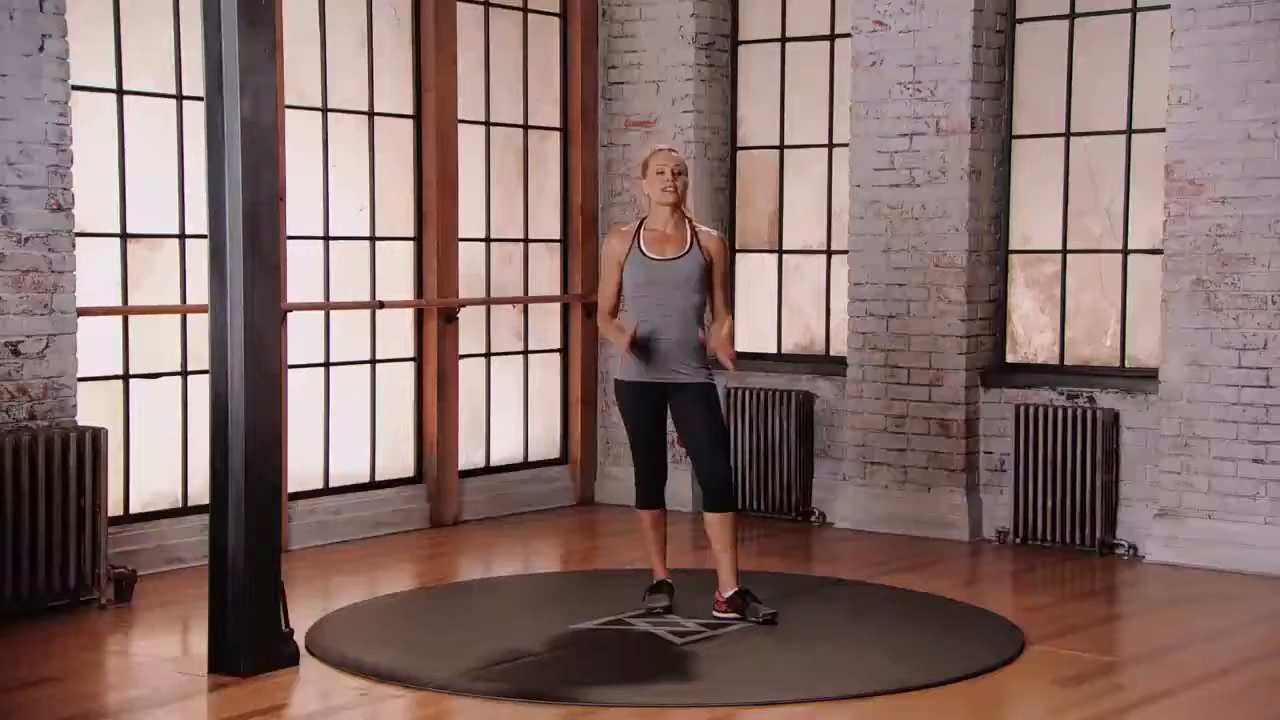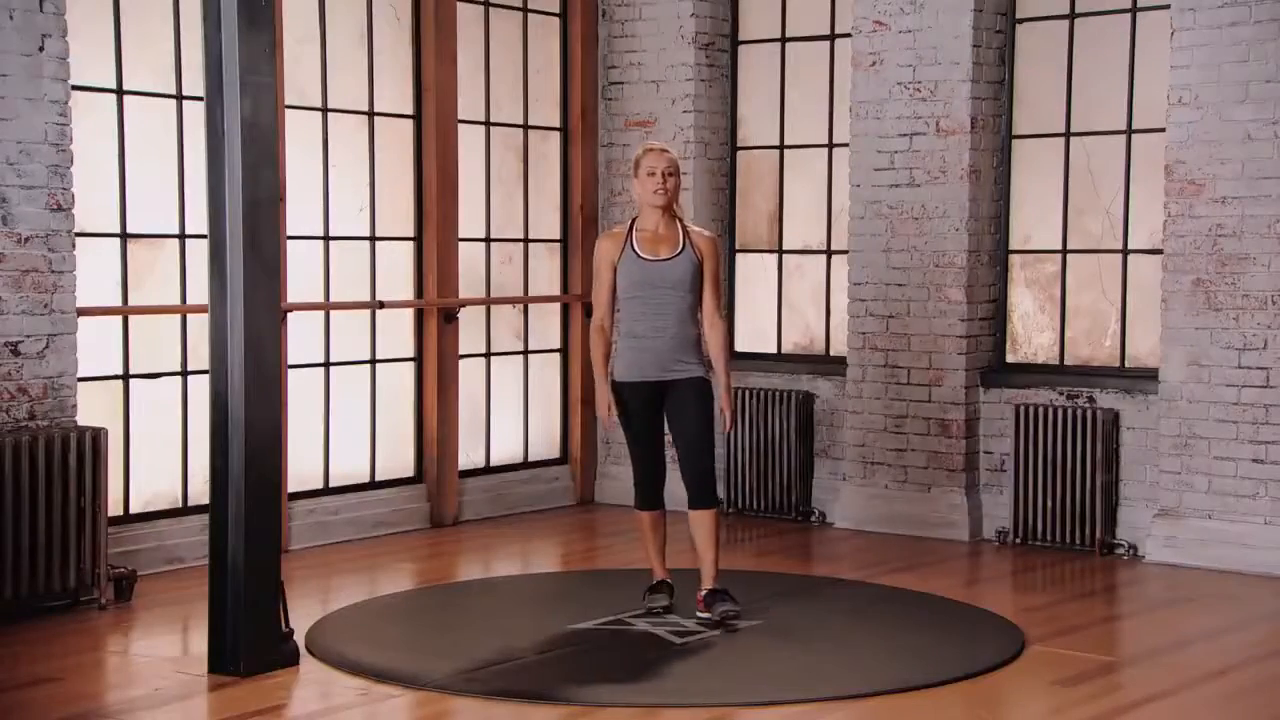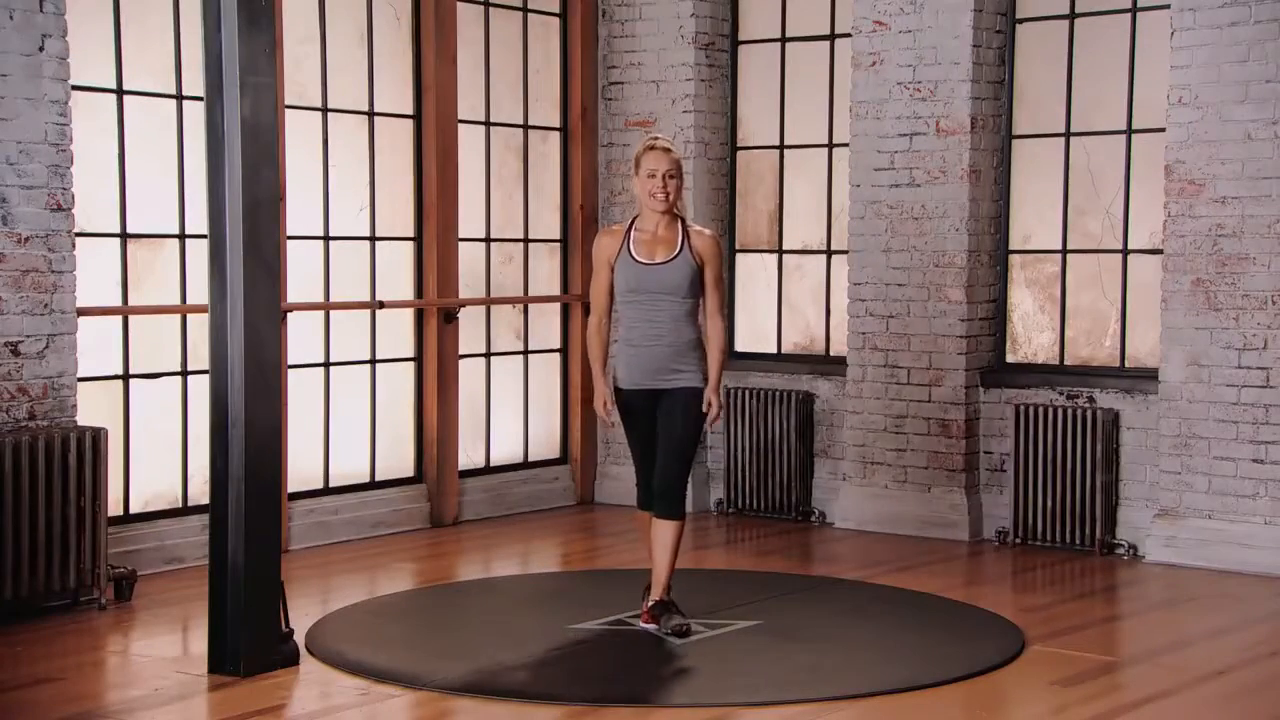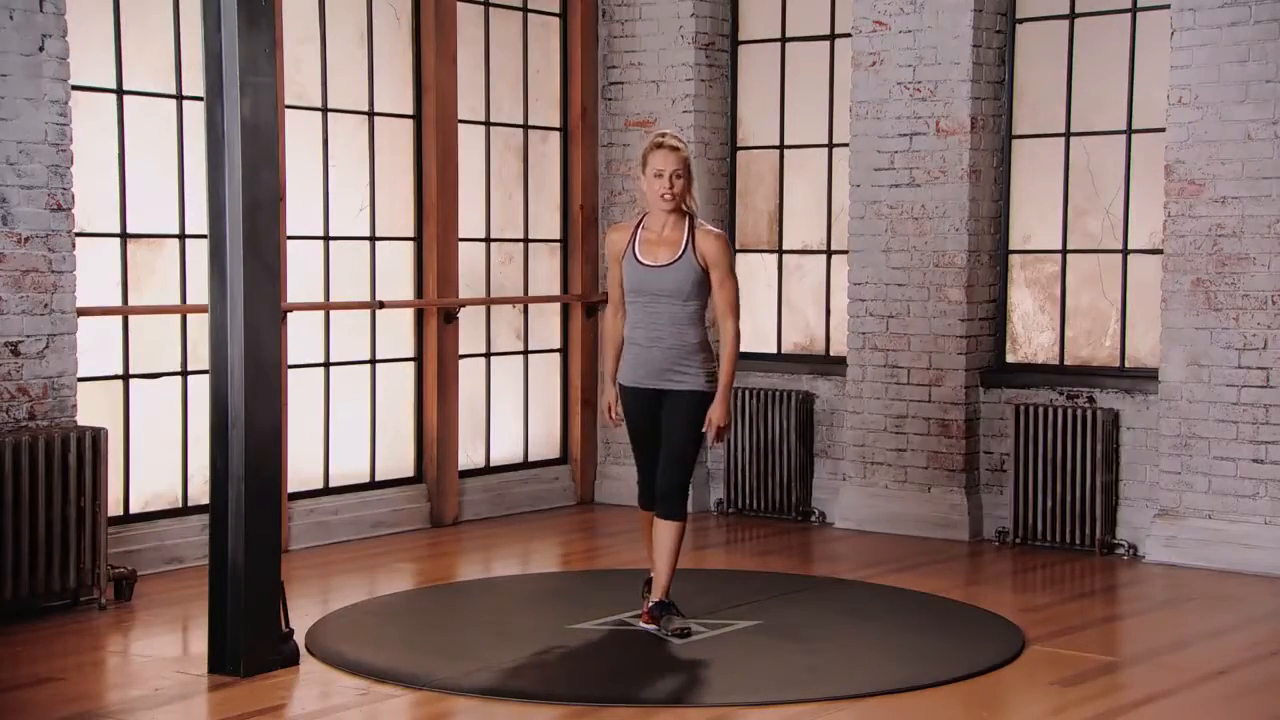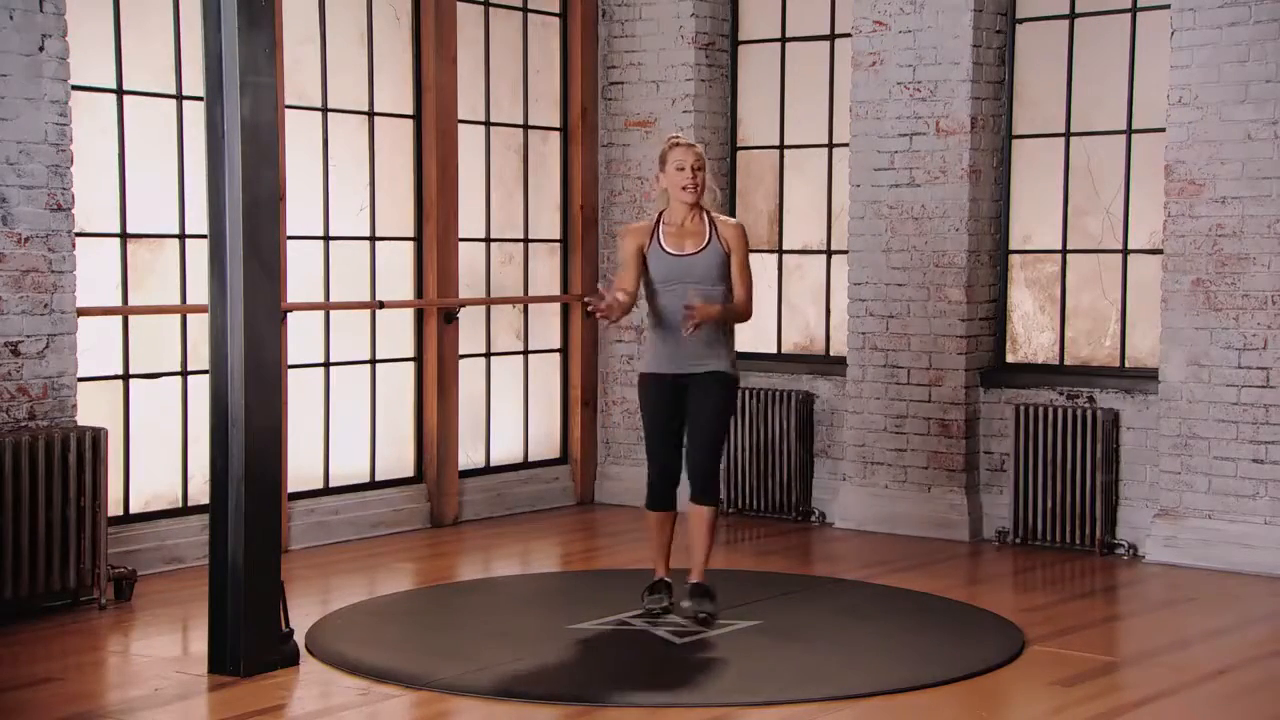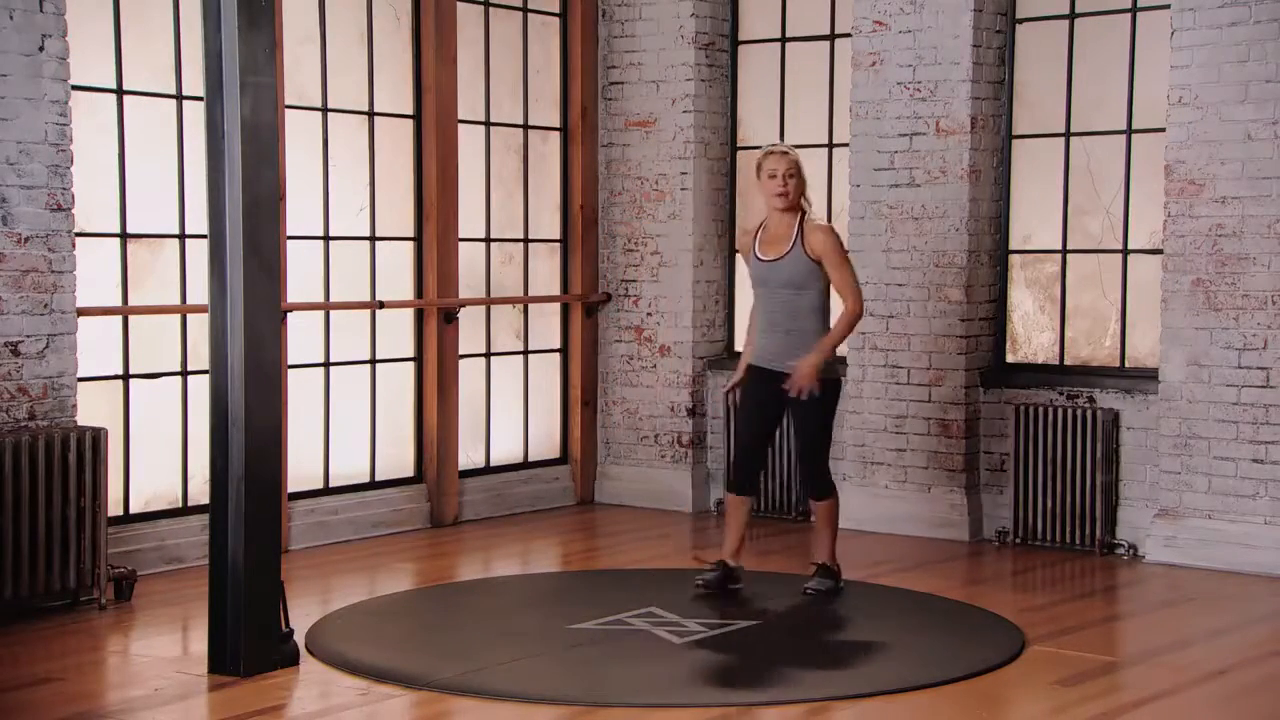
dt=0.7s
person 1, frame 1
left shoulder: (710, 243)
right shoulder: (621, 242)
left elbow: (720, 313)
right elbow: (604, 314)
left wrist: (723, 338)
right wrist: (619, 334)
left hip: (693, 375)
right hip: (638, 375)
left knee: (716, 475)
right knee: (650, 475)
left ankle: (729, 591)
right ankle: (660, 578)
person 1, frame 2
left shoulder: (702, 243)
right shoulder: (612, 244)
left elbow: (712, 316)
right elbow: (600, 320)
left wrist: (723, 383)
right wrist: (602, 383)
left hip: (687, 374)
right hip: (633, 376)
left knee: (699, 473)
right knee: (648, 477)
left ankle: (709, 588)
right ankle: (659, 578)
person 1, frame 3
left shoulder: (702, 243)
right shoulder: (610, 242)
left elbow: (715, 320)
right elbow: (598, 319)
left wrist: (714, 384)
right wrist: (600, 380)
left hip: (685, 382)
right hip: (633, 381)
left knee: (671, 485)
right knee: (648, 483)
left ankle: (658, 599)
right ankle: (657, 578)
person 1, frame 4
left shoulder: (710, 242)
right shoulder: (620, 238)
left elbow: (728, 323)
right elbow: (616, 313)
left wrist: (722, 396)
right wrist: (608, 380)
left hip: (689, 383)
right hip: (637, 380)
left knee: (672, 487)
right knee: (649, 484)
left ankle: (658, 600)
right ankle: (655, 574)
person 1, frame 5
left shoulder: (729, 231)
right shoulder: (640, 235)
left elbow: (745, 306)
right elbow: (625, 292)
left wrist: (717, 313)
right wrist: (612, 306)
left hip: (714, 368)
right hip: (660, 369)
left knee: (703, 470)
right knee: (662, 473)
left ankle: (699, 583)
right ankle: (660, 578)
person 1, frame 6
left shoulder: (819, 236)
right shoulder: (748, 240)
left elbow: (853, 305)
left wrist: (816, 358)
right wrist: (743, 366)
left hip: (813, 371)
right hip: (764, 368)
left knee: (812, 467)
right knee: (744, 462)
left ankle: (825, 564)
right ankle: (729, 562)
